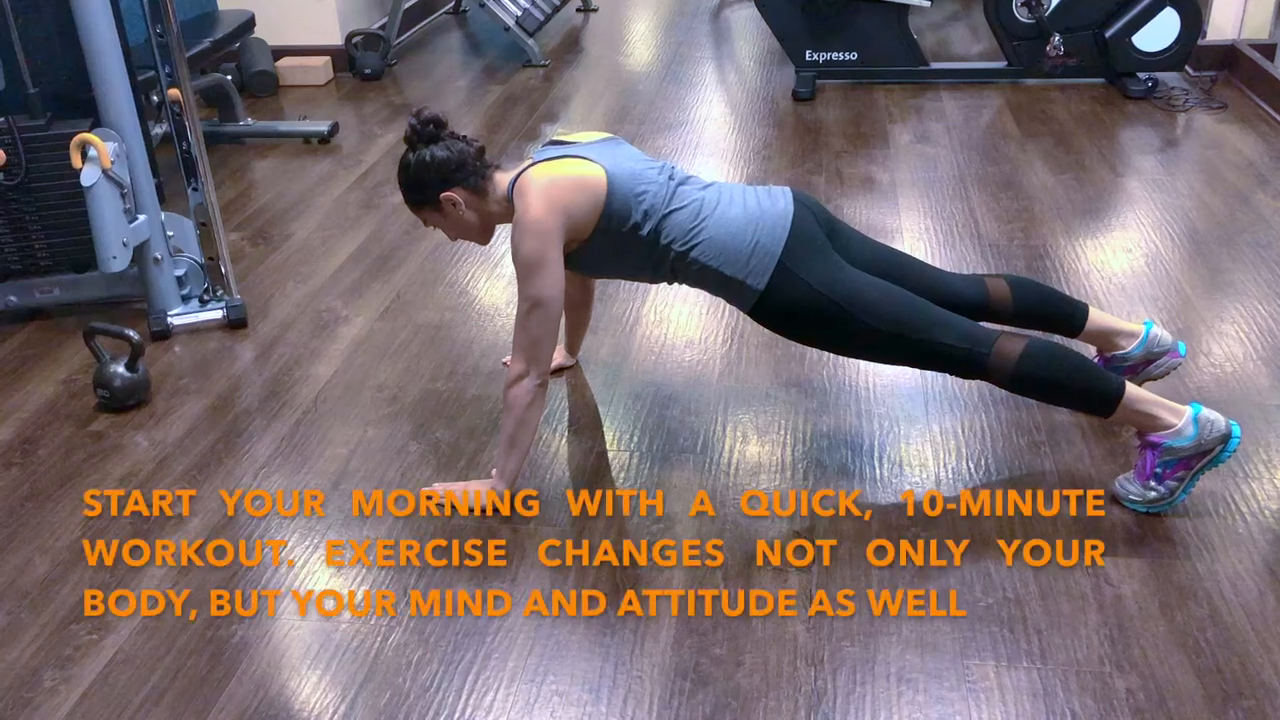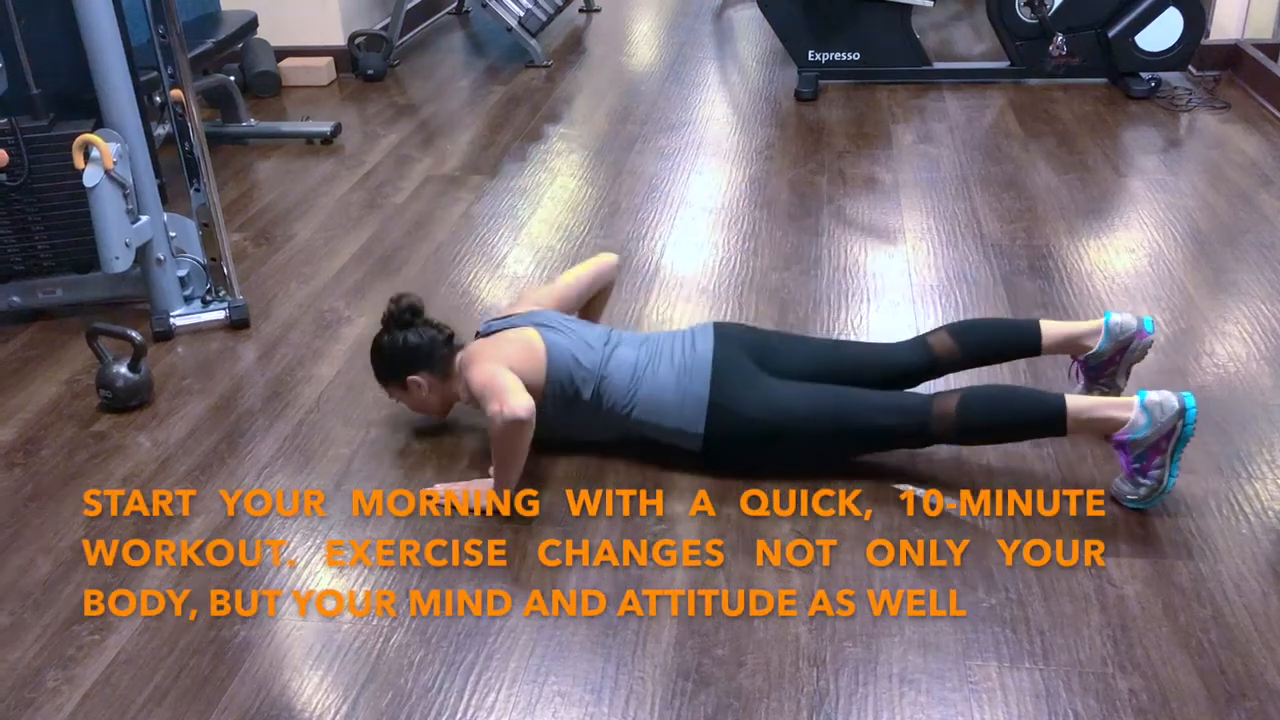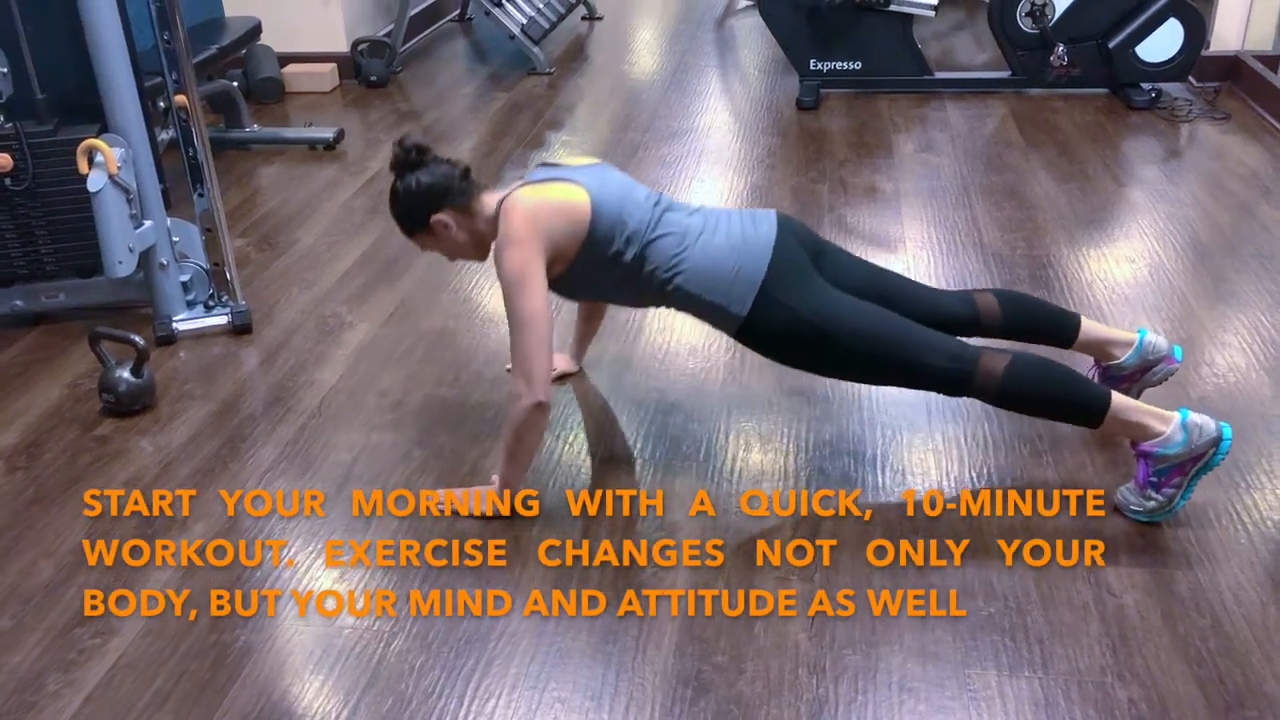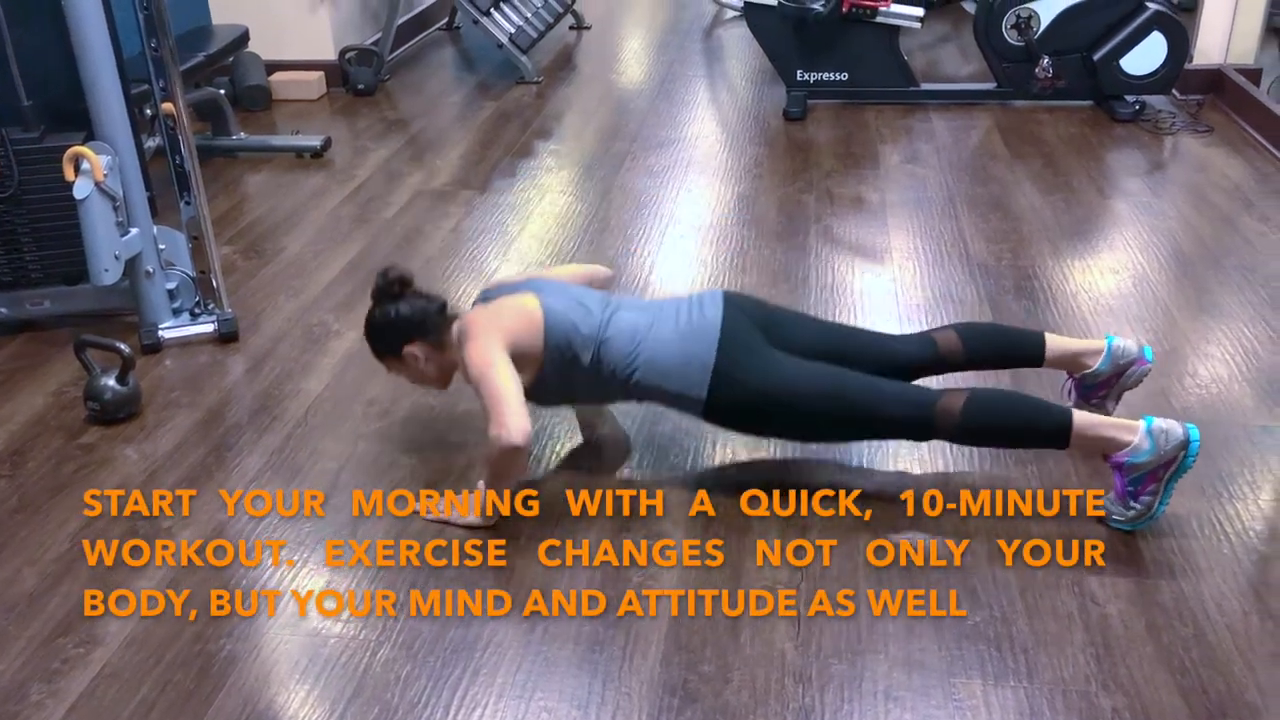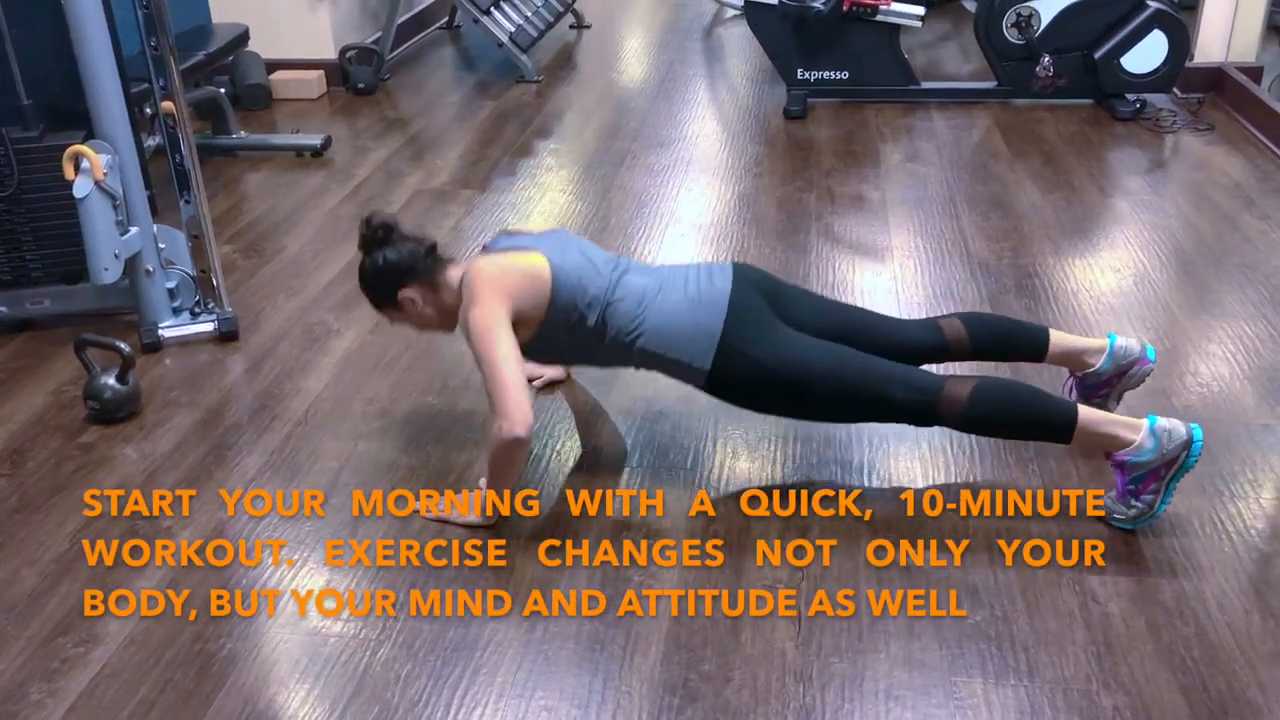
dt=0.7s
person 1, frame 1
left shoulder: (534, 207)
right shoulder: (556, 155)
left elbow: (526, 369)
left wrist: (498, 486)
right wrist: (571, 350)
left hip: (771, 269)
right hip: (781, 218)
left knee: (960, 346)
right knee: (957, 297)
left ankle: (1180, 428)
right ankle: (1130, 340)
person 1, frame 2
left shoulder: (482, 369)
right shoulder: (515, 320)
left elbow: (517, 414)
right elbow: (607, 261)
left wrist: (500, 490)
left hip: (718, 411)
right hip: (715, 347)
left knee: (911, 421)
right knee: (904, 361)
left ankle: (1136, 418)
right ankle: (1100, 333)
person 1, frame 3
left shoulder: (514, 235)
right shoulder: (544, 181)
left elbow: (532, 393)
left wrist: (503, 493)
right wrist: (578, 352)
left hip: (756, 296)
right hip: (762, 239)
left knee: (948, 364)
right knee: (948, 312)
left ankle: (1170, 434)
right ankle: (1127, 348)
person 1, frame 4
left shoulder: (480, 346)
right shoulder: (506, 295)
left elbow: (514, 435)
right elbow: (599, 272)
left wrist: (490, 504)
left hip: (719, 381)
right hip: (718, 322)
left knee: (910, 411)
right knee: (905, 354)
left ankle: (1138, 440)
right ankle: (1099, 354)
person 1, frame 5
left shoulder: (480, 300)
right shoulder: (506, 251)
left elbow: (516, 428)
left wrist: (490, 505)
right wrist: (561, 355)
left hip: (726, 349)
right hip: (726, 290)
left knee: (915, 394)
right knee: (916, 342)
left ankle: (1139, 440)
right ankle: (1100, 353)
